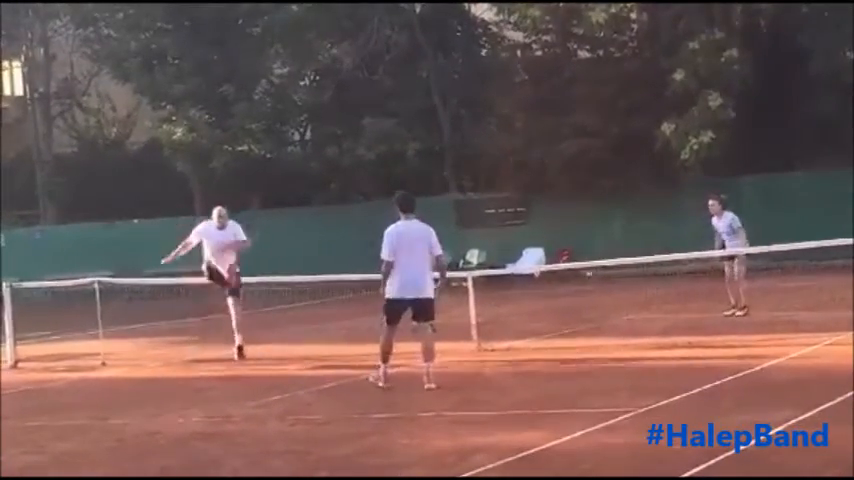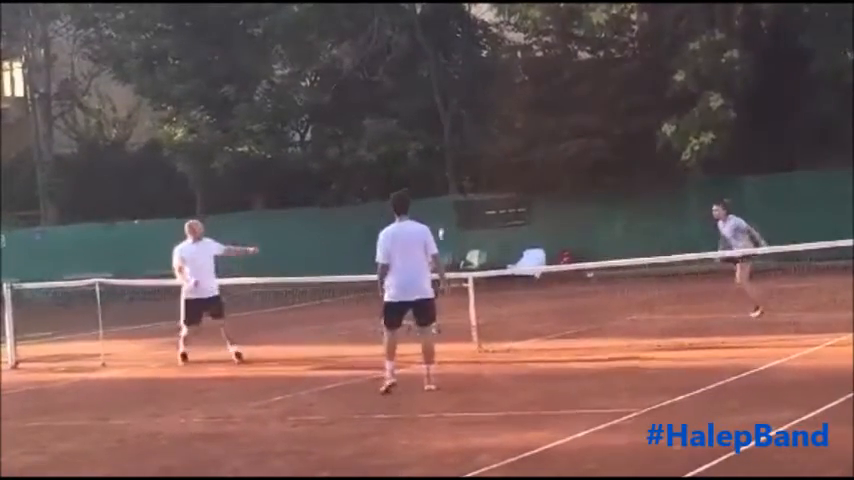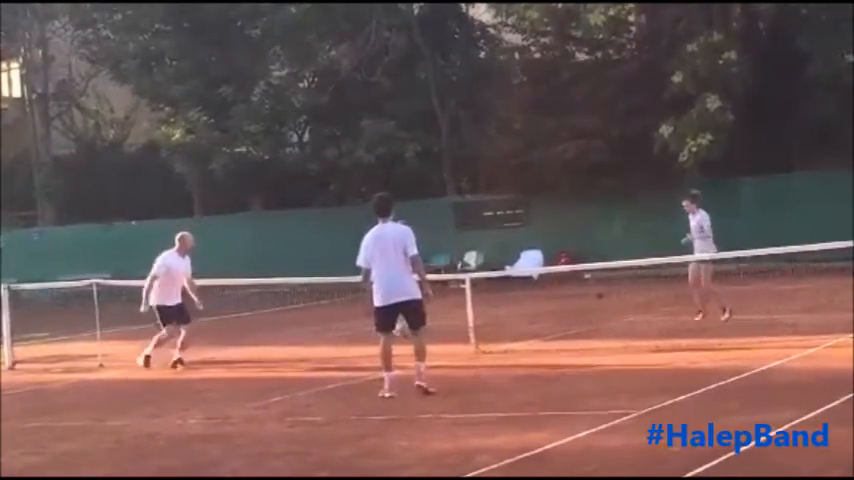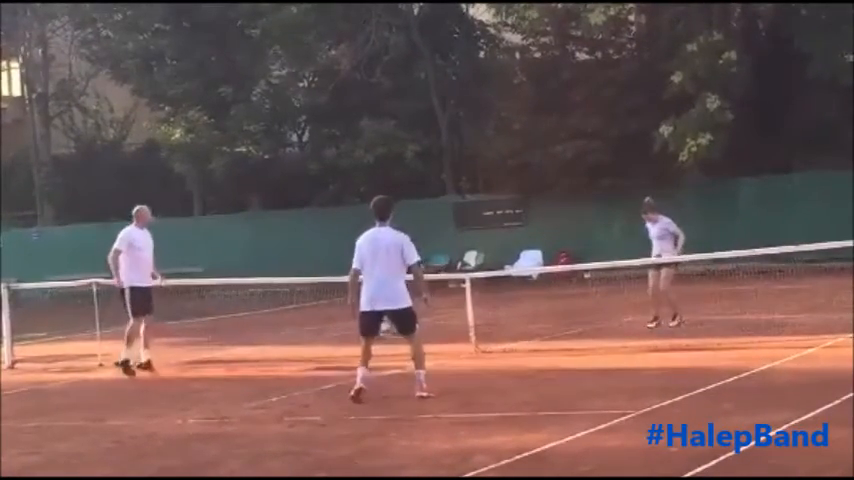
dt=0.5s
person 1, frame 1
left shoulder: (392, 231)
right shoulder: (427, 230)
left elbow: (388, 263)
right elbow: (439, 259)
left wrist: (383, 285)
right wrist: (442, 279)
left hip: (397, 290)
right hip: (423, 289)
left knee: (389, 330)
right knee: (425, 330)
left ankle: (382, 374)
right ankle: (428, 376)
person 1, frame 2
left shoulder: (386, 234)
right shoulder: (423, 230)
left elbow: (383, 266)
right elbow: (435, 258)
left wrist: (381, 285)
right wrist: (443, 280)
left hip: (395, 292)
right hip: (422, 290)
left knee: (390, 332)
right knee: (426, 332)
left ankle: (389, 374)
right ankle: (429, 378)
person 1, frame 3
left shoulder: (369, 237)
right shoulder: (404, 231)
left elbow: (365, 271)
right elbow: (415, 260)
left wrist: (369, 291)
right wrist: (425, 284)
left hip: (382, 296)
right hip: (408, 292)
left knee: (386, 338)
right knee: (418, 334)
left ankle: (388, 385)
right ankle: (420, 376)
person 1, frame 4
left shoulder: (363, 240)
right shoulder: (401, 238)
left elbow: (355, 272)
right elbow: (415, 268)
left wrist: (351, 297)
right wrist: (424, 291)
left hip: (370, 301)
right hip: (398, 299)
left knee: (366, 342)
right knee: (414, 339)
left ankle: (360, 382)
right ankle: (421, 386)
person 2, frame 1
left shoulder: (234, 226)
right shoulder: (204, 228)
left elbow: (245, 244)
right elbow: (187, 243)
left wrist: (230, 246)
right wrist: (172, 256)
left hip: (231, 270)
right hip: (212, 270)
left knee: (234, 304)
right knee: (212, 252)
left ankle: (238, 343)
right ankle: (227, 275)
person 2, frame 2
left shoulder: (209, 243)
right shoulder: (180, 250)
left elbow: (227, 250)
right elbow: (178, 272)
left wrist: (248, 250)
right wrist: (188, 281)
left hip: (211, 292)
right hip: (191, 295)
left knee: (221, 322)
right knee: (188, 327)
left ankle: (234, 350)
right ankle: (182, 350)
person 2, frame 3
left shoulder: (186, 260)
right shoulder: (166, 259)
left elbow: (188, 281)
right elbow: (151, 279)
left wrist: (196, 298)
right wrist: (145, 302)
left hip: (176, 301)
right hip: (161, 302)
left knee: (185, 330)
right knee: (169, 332)
left ankle: (177, 358)
right ankle: (147, 354)
person 2, frame 4
left shoulder: (147, 234)
right shoulder: (127, 233)
right elbow: (112, 256)
left wrist: (155, 273)
right wrist: (116, 277)
left hip: (146, 284)
right hip: (132, 285)
left knee: (147, 321)
right knee: (136, 320)
left ankle: (144, 360)
right ankle: (125, 359)
person 3, frame 1
left shoulder: (731, 217)
right shoulder: (714, 221)
left elbow: (742, 233)
right wrist: (717, 250)
left knee: (738, 278)
right knee: (729, 279)
left ankle: (743, 306)
right ankle: (734, 306)
person 3, frame 2
left shoulder: (735, 220)
right shoulder: (720, 224)
left elbow: (751, 231)
left wrist: (761, 242)
left knee: (741, 281)
right knee: (740, 281)
left ankle: (758, 306)
right ankle: (757, 305)
person 3, frame 3
left shoulder: (703, 216)
right shoulder: (691, 216)
left elbow: (708, 234)
left wrist: (693, 237)
right wrist: (690, 238)
left hip: (707, 253)
right hip: (697, 254)
left knee: (706, 284)
right knee: (692, 282)
left ankle: (725, 308)
right ankle: (701, 310)
person 3, frame 4
left shoulder: (666, 222)
right shoulder: (648, 225)
left elbow: (681, 235)
left wrist: (678, 249)
right hip: (656, 258)
left knee: (664, 288)
right knee: (652, 289)
left ankle: (677, 315)
right ankle: (656, 318)
